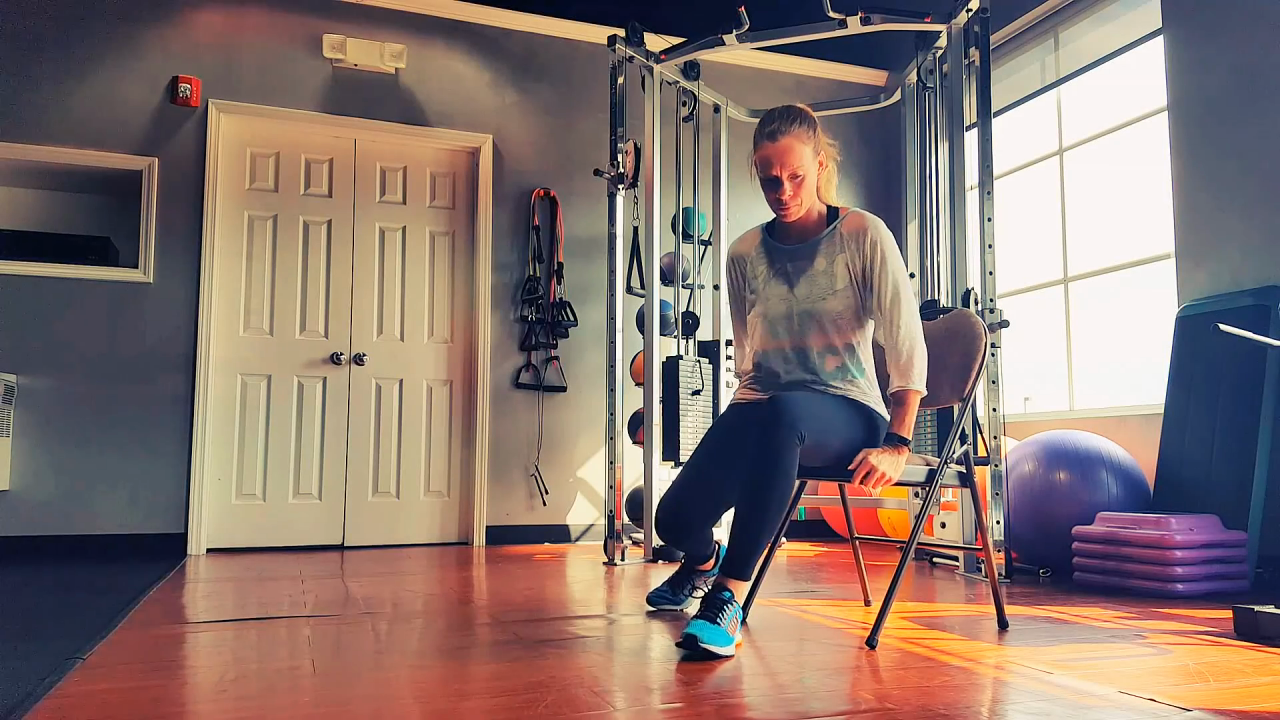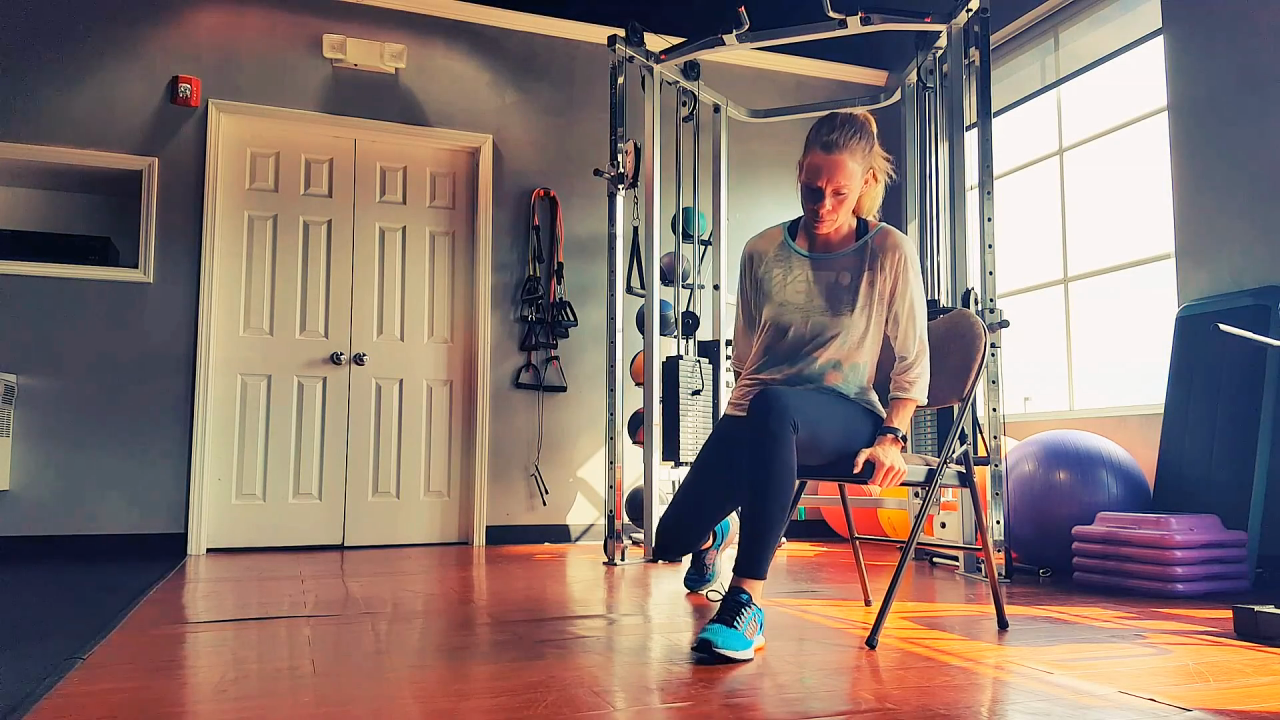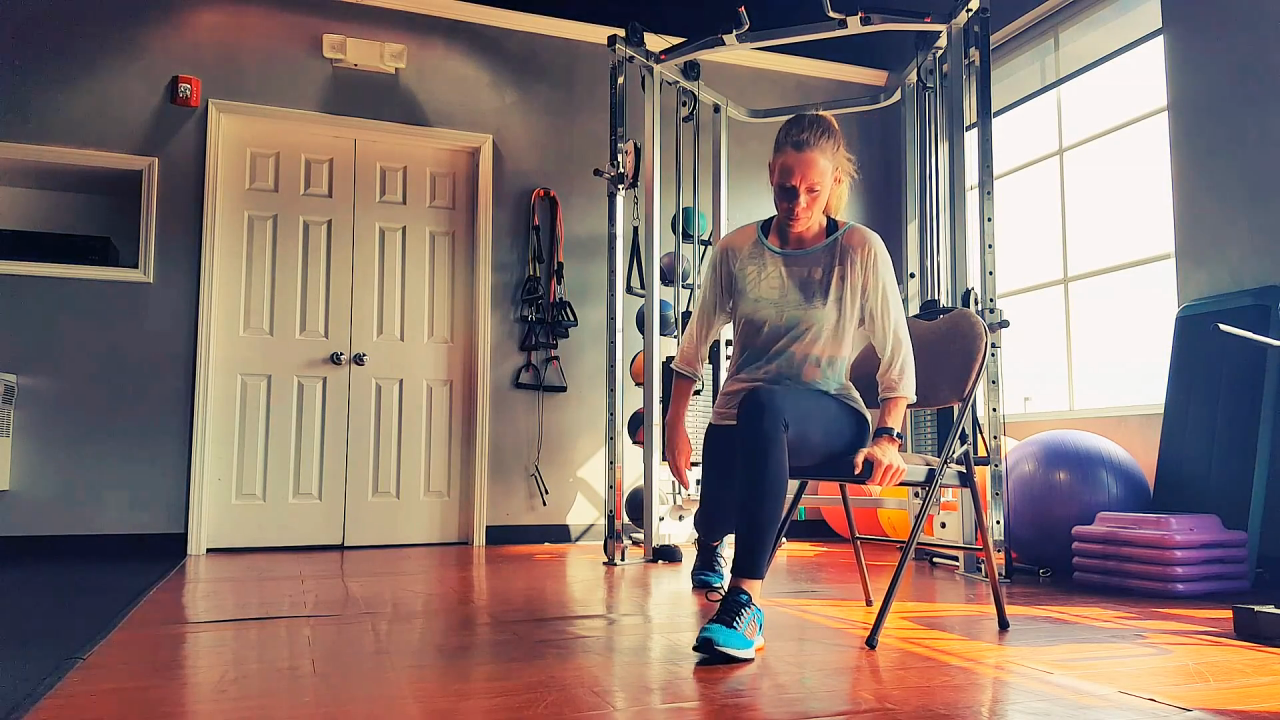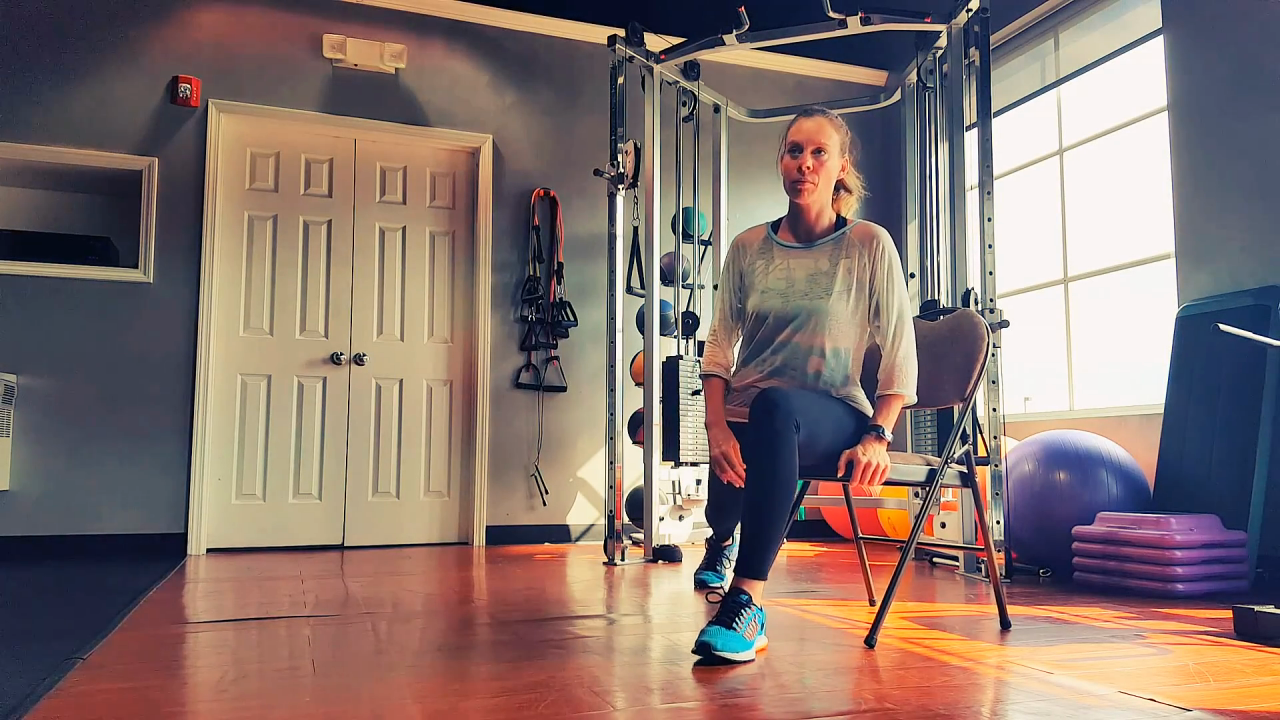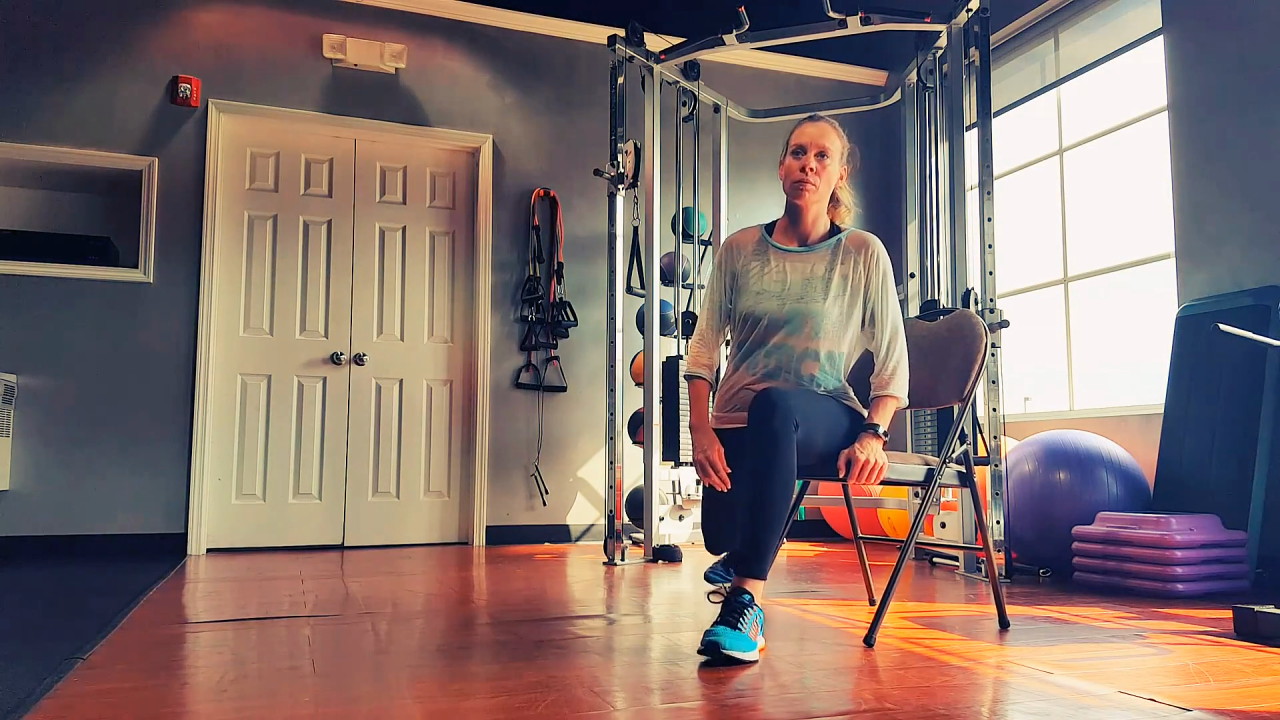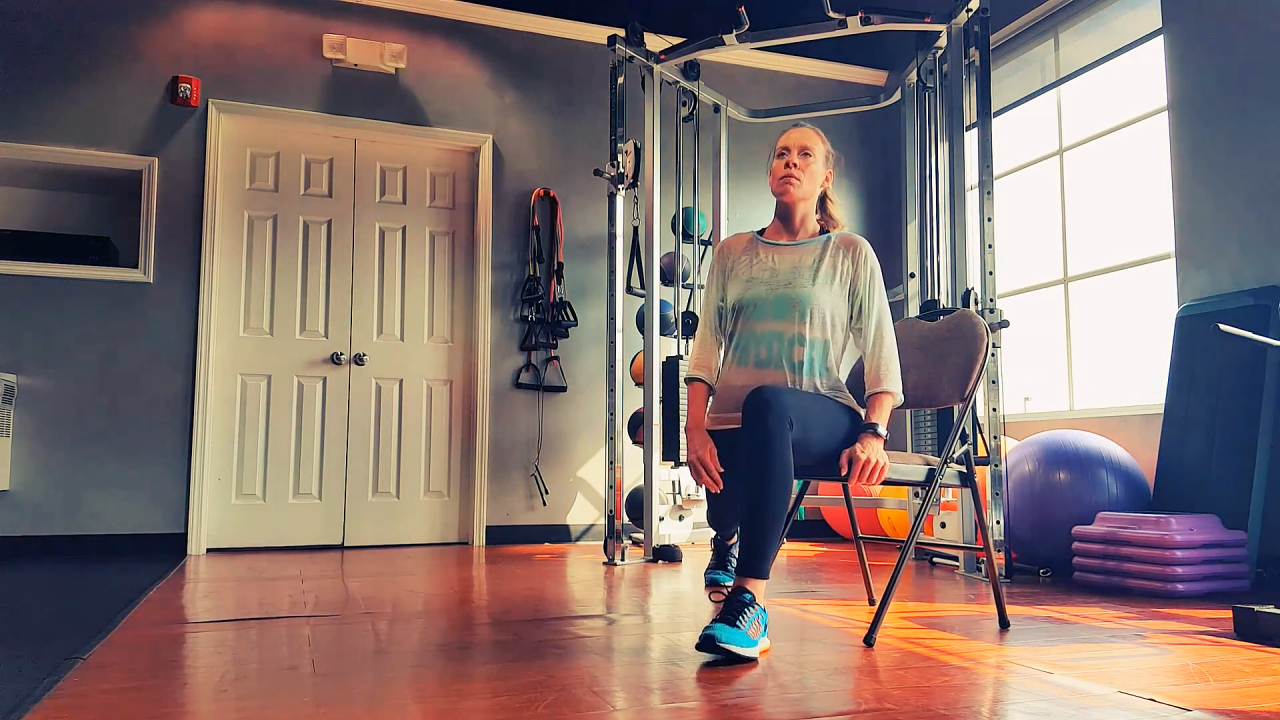
dt=0.7s
person 1, frame 1
left shoulder: (864, 235)
right shoulder: (744, 253)
left elbow: (906, 344)
left wrist: (897, 443)
right wrist: (745, 434)
left hip: (845, 411)
right hip: (760, 405)
left knee: (783, 413)
right knee: (676, 518)
left ankle: (728, 598)
right ankle: (705, 562)
person 1, frame 2
left shoulder: (890, 253)
right shoulder: (762, 251)
left elbow: (913, 360)
left wrist: (891, 436)
right wrist: (739, 411)
left hip: (844, 416)
right hip: (751, 414)
left knee: (773, 408)
right knee: (673, 541)
left ankle: (745, 602)
right ankle: (715, 535)
person 1, frame 3
left shoulder: (861, 249)
right shoulder: (735, 249)
left elbow: (897, 352)
right elbow: (695, 343)
left wrist: (887, 436)
right wrist: (675, 425)
left hip: (827, 415)
right hip: (738, 418)
left knee: (762, 407)
left ankle: (744, 605)
right ankle: (711, 541)
person 1, frame 4
left shoulder: (869, 245)
right shoulder: (747, 247)
left elbow: (900, 353)
right elbow: (719, 345)
left wrist: (876, 436)
right wrist: (717, 428)
left hip: (834, 416)
right hip: (746, 419)
left knee: (776, 407)
left ankle: (746, 603)
right ankle: (722, 542)
person 1, frame 5
left shoulder: (863, 253)
right shoulder: (739, 248)
left elbow: (892, 358)
right elbow: (704, 345)
left wrist: (872, 434)
right wrist: (700, 429)
left hip: (824, 416)
right hip: (736, 421)
left knee: (774, 406)
right knee: (721, 534)
left ankle: (746, 602)
right ankle: (741, 551)
person 1, frame 6
left shoulder: (850, 253)
right shoulder: (732, 252)
left elbow: (882, 355)
right elbow: (705, 350)
left wrist: (873, 434)
right wrist: (696, 429)
left hip: (821, 417)
right hip: (733, 425)
left knee: (768, 405)
right knee: (727, 520)
left ankle: (749, 603)
right ankle: (728, 540)
